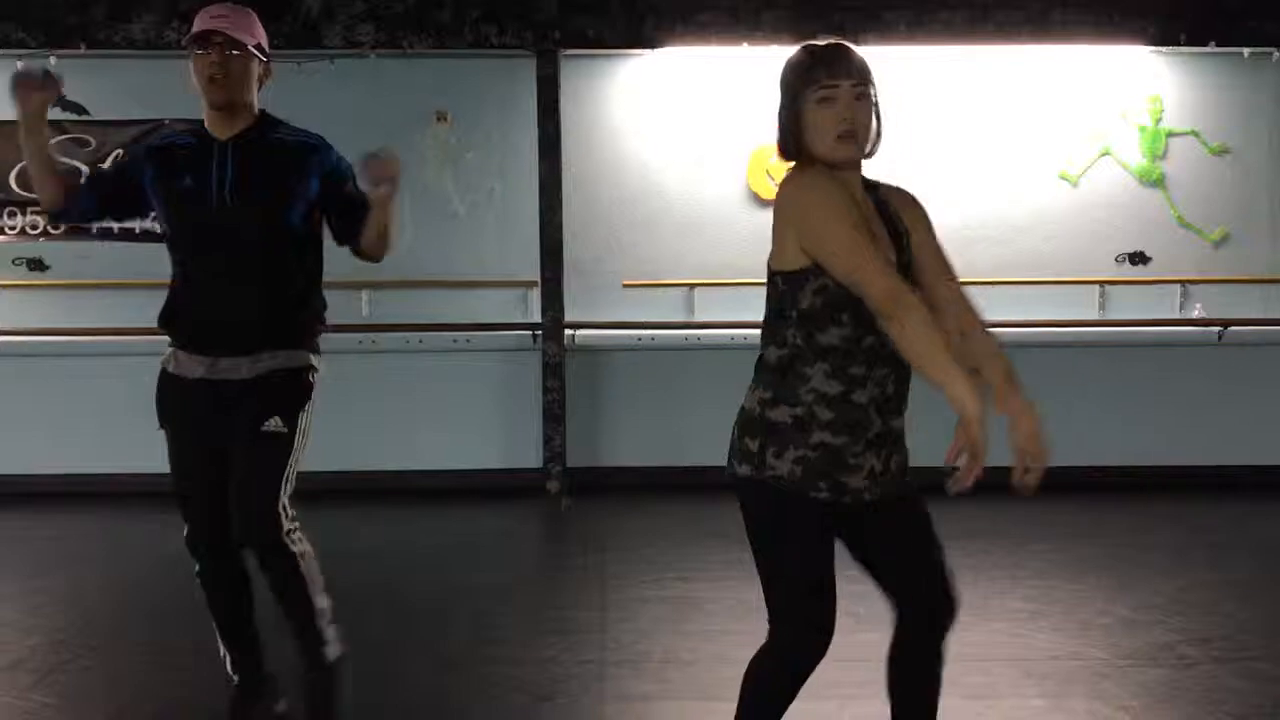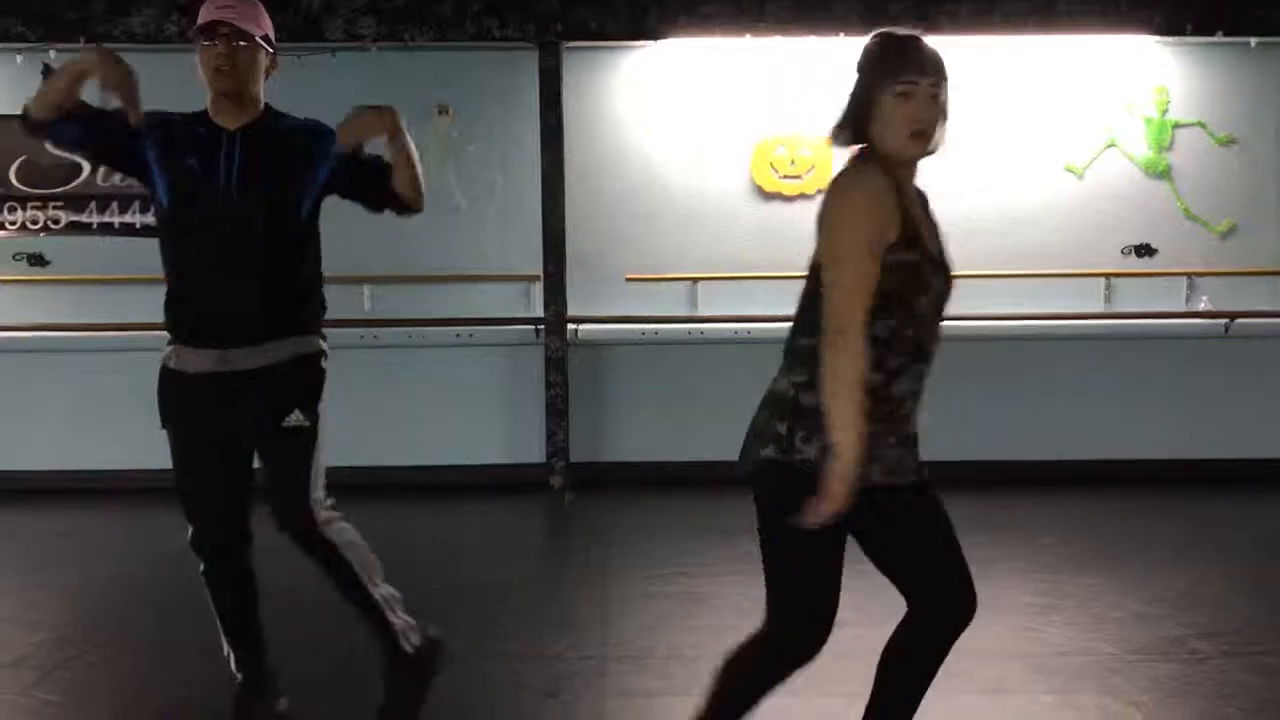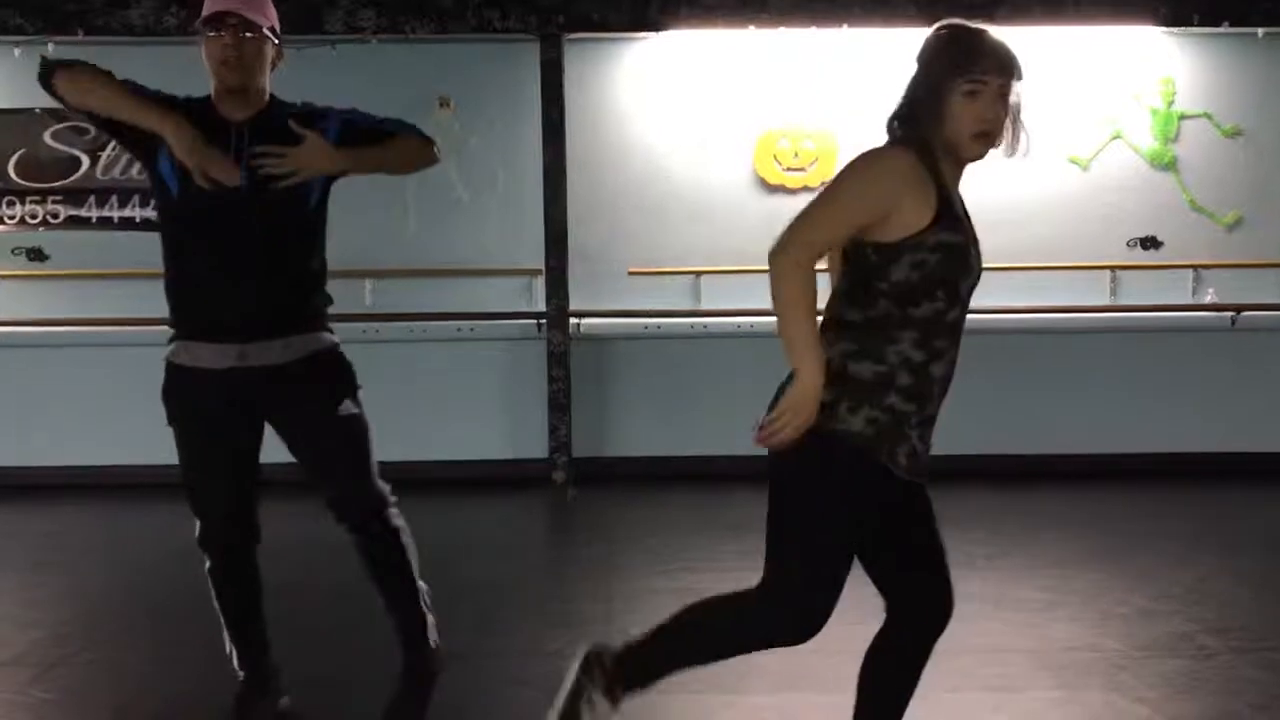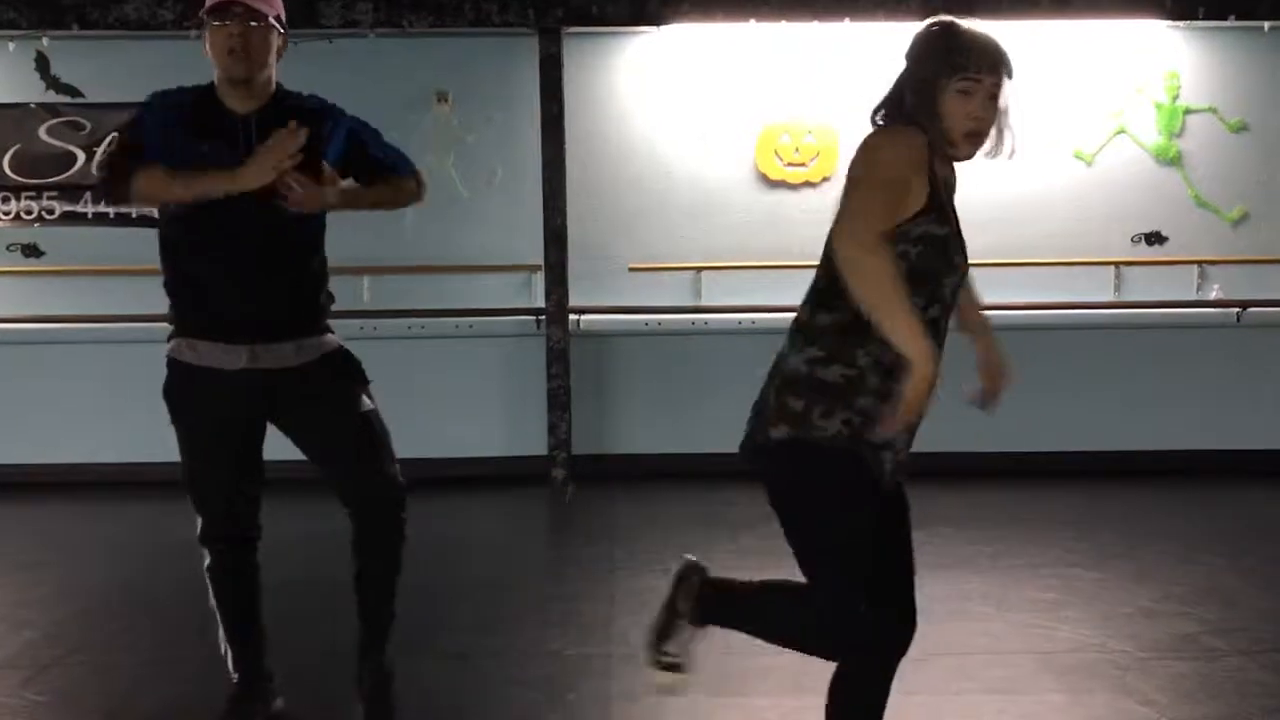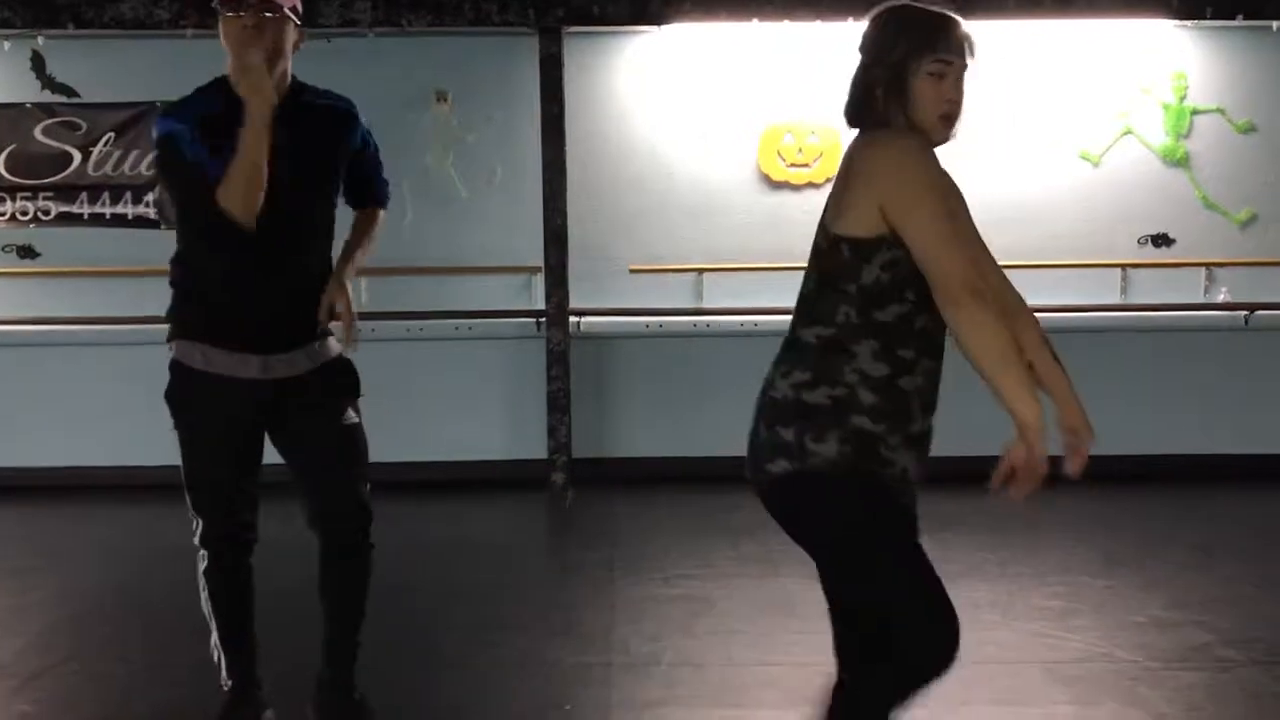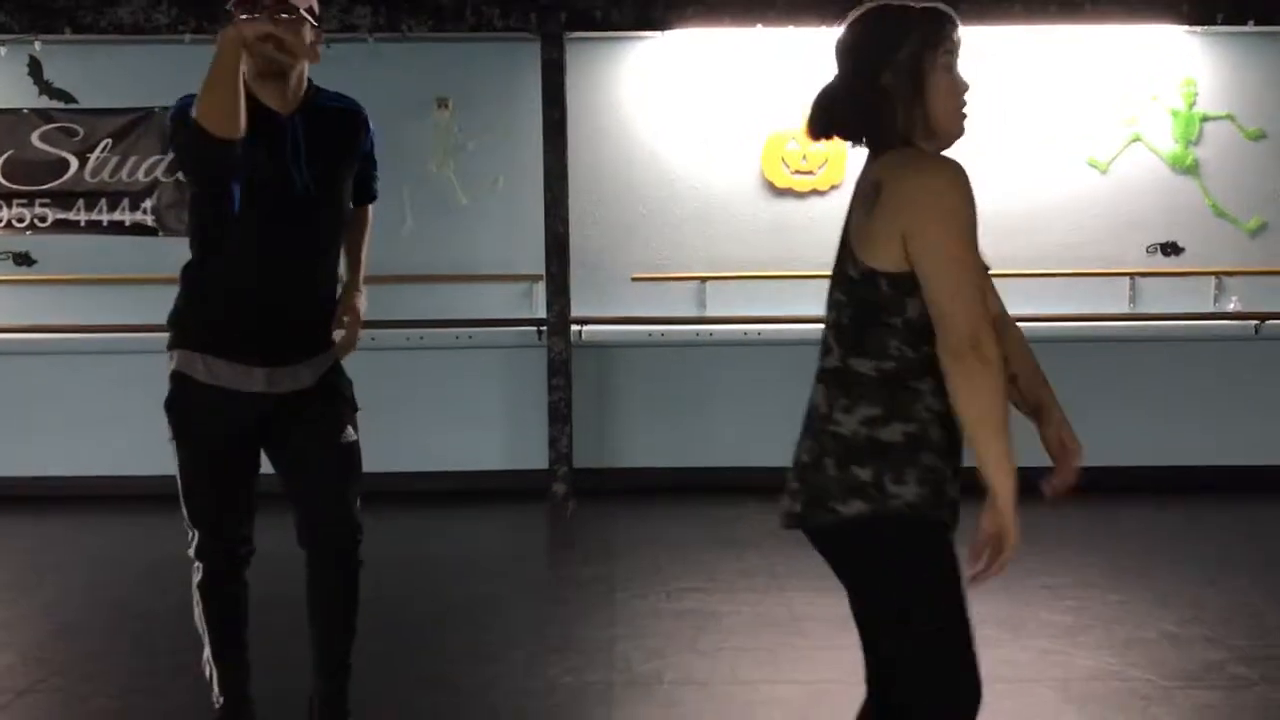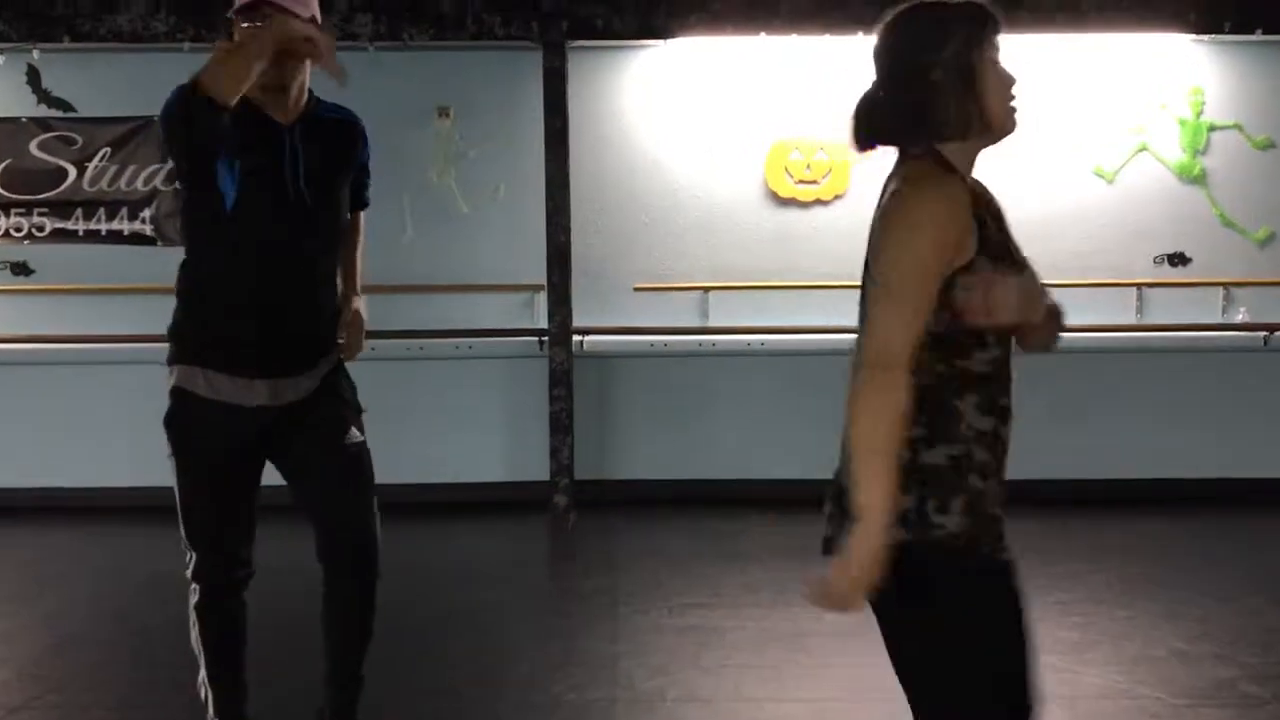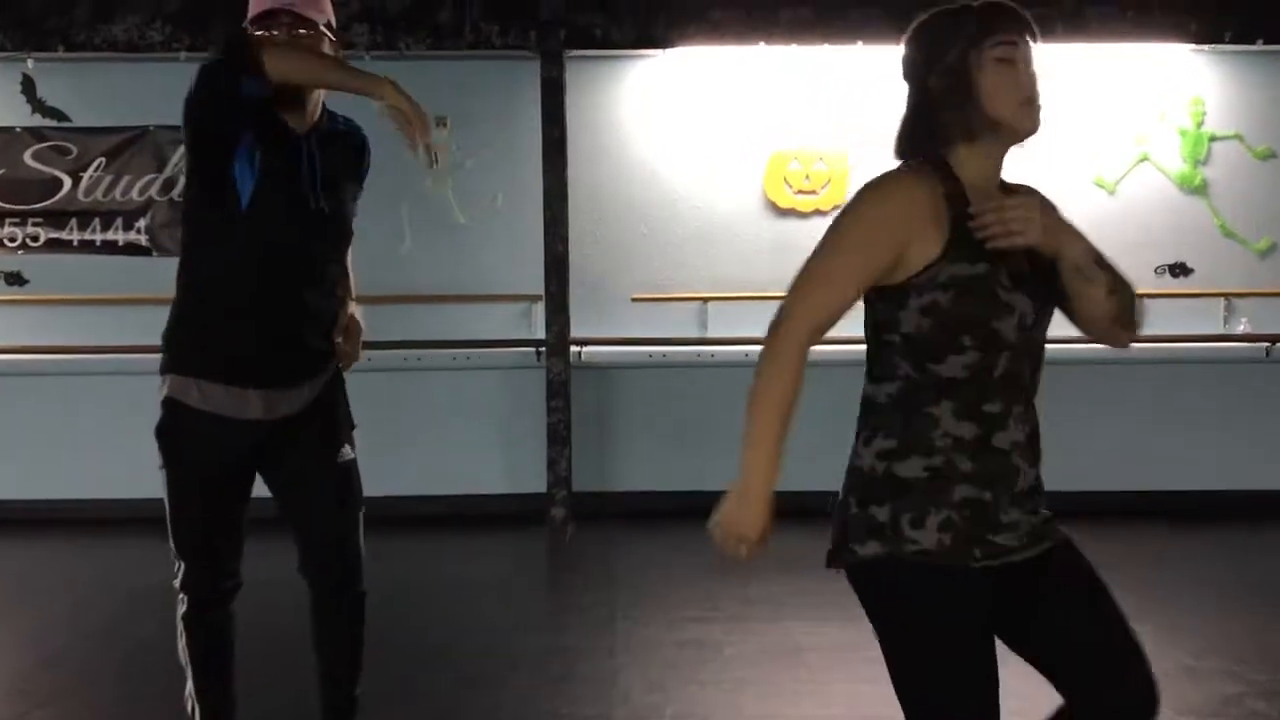
dt=0.2s
person 1, frame 1
left shoulder: (307, 156)
right shoulder: (162, 158)
left elbow: (369, 246)
right elbow: (64, 205)
left wrist: (384, 196)
right wrist: (32, 121)
left hip: (274, 367)
right hip: (190, 372)
left knee: (263, 520)
right knee: (208, 537)
person 1, frame 2
left shoulder: (311, 144)
right shoulder: (160, 139)
left elbow: (408, 200)
right elbow: (42, 121)
left wrist: (393, 131)
right wrist: (85, 66)
left hip: (283, 358)
right hip: (193, 366)
left knee: (302, 511)
right knee: (214, 533)
left ankle: (408, 646)
person 1, frame 3
left shoulder: (313, 129)
right shoulder: (171, 125)
left elbow: (423, 150)
right elbow: (60, 77)
left wrist: (336, 160)
right wrist: (169, 124)
left hip: (298, 351)
right hip: (201, 362)
left knee: (360, 498)
right knee: (223, 530)
left ankle: (420, 651)
person 1, frame 4
left shoulder: (323, 124)
right shoulder: (172, 116)
left elbow: (407, 183)
right elbow: (120, 182)
left wrist: (339, 199)
right wrist: (242, 176)
left hip: (305, 350)
right hip: (206, 361)
left knee: (379, 494)
right knee: (225, 530)
left ankle: (373, 662)
person 1, frame 5
left shoulder: (335, 117)
right shoulder: (185, 122)
left elbow: (373, 200)
right elbow: (239, 213)
left wrist: (341, 275)
right wrist: (256, 112)
left hip: (308, 356)
right hip: (212, 362)
left knee: (346, 517)
right knee: (223, 533)
person 1, frame 6
left shoulder: (346, 121)
right shoulder: (198, 117)
right elbow: (222, 145)
left wrist: (353, 287)
left hip: (311, 370)
right hip: (214, 373)
left knee: (336, 538)
right knee: (219, 549)
person 1, frame 7
left shoulder: (344, 132)
right shoulder: (204, 121)
right elbow: (205, 100)
left wrist: (352, 295)
left hip: (313, 381)
right hip: (213, 386)
left knee: (354, 545)
right knee: (217, 567)
person 1, frame 8
left shoulder: (347, 144)
right shoulder: (223, 123)
right elbow: (237, 62)
left wrist: (346, 307)
right wrist: (382, 89)
left hip: (308, 395)
right hip: (207, 397)
left knee: (338, 571)
right knee: (206, 583)
person 2, frame 1
left shoulder: (895, 205)
right shoulder: (806, 192)
left elbow: (954, 313)
right elbow: (893, 303)
left wrist: (1017, 407)
right wrist: (969, 407)
left hip: (870, 460)
right hip: (786, 461)
left knee: (931, 606)
right knee: (803, 633)
person 2, frame 2
left shoulder: (911, 203)
right shoulder: (865, 189)
right elbow: (841, 326)
right wrist: (846, 449)
left hip: (882, 452)
right hip: (808, 448)
left knee: (947, 601)
right knee: (797, 628)
person 2, frame 3
left shoulder: (940, 184)
right shoulder: (894, 170)
right elbow: (790, 257)
right wrist: (812, 374)
left hip: (886, 442)
right hip: (840, 430)
left knee: (924, 606)
right knee: (793, 607)
person 2, frame 4
left shoulder: (936, 172)
right shoulder: (897, 148)
left elbow: (941, 268)
right elbow: (854, 239)
left wrist: (985, 340)
right wrist: (918, 352)
left hip: (866, 440)
right hip: (817, 427)
left knee: (889, 627)
right knee: (853, 623)
right ankle: (702, 597)
person 2, frame 5
left shoulder: (925, 177)
right shoulder: (894, 156)
left elbow: (995, 293)
right elbow: (965, 294)
left wrist: (1066, 399)
right wrist: (1028, 420)
left hip: (873, 456)
right hip: (820, 451)
left knee: (879, 651)
right knee: (926, 637)
person 2, frame 6
left shoulder: (896, 182)
right shoulder: (926, 181)
left elbow: (988, 323)
right elbow: (964, 345)
left wrist: (1051, 416)
right wrist: (1002, 492)
left hip: (884, 487)
right hip: (877, 491)
person 2, frame 7
left shoulder: (964, 196)
right shoulder: (931, 198)
left elbow: (1041, 329)
right elbow: (882, 364)
left wrist: (1028, 307)
right wrist: (872, 527)
left hip: (943, 507)
right hip: (918, 514)
person 2, frame 8
left shoulder: (1024, 209)
right shoulder: (905, 200)
left elbow: (1119, 326)
right elbow: (792, 331)
left wrist: (1068, 246)
right wrist: (754, 483)
left hip: (1010, 522)
right hip: (912, 530)
